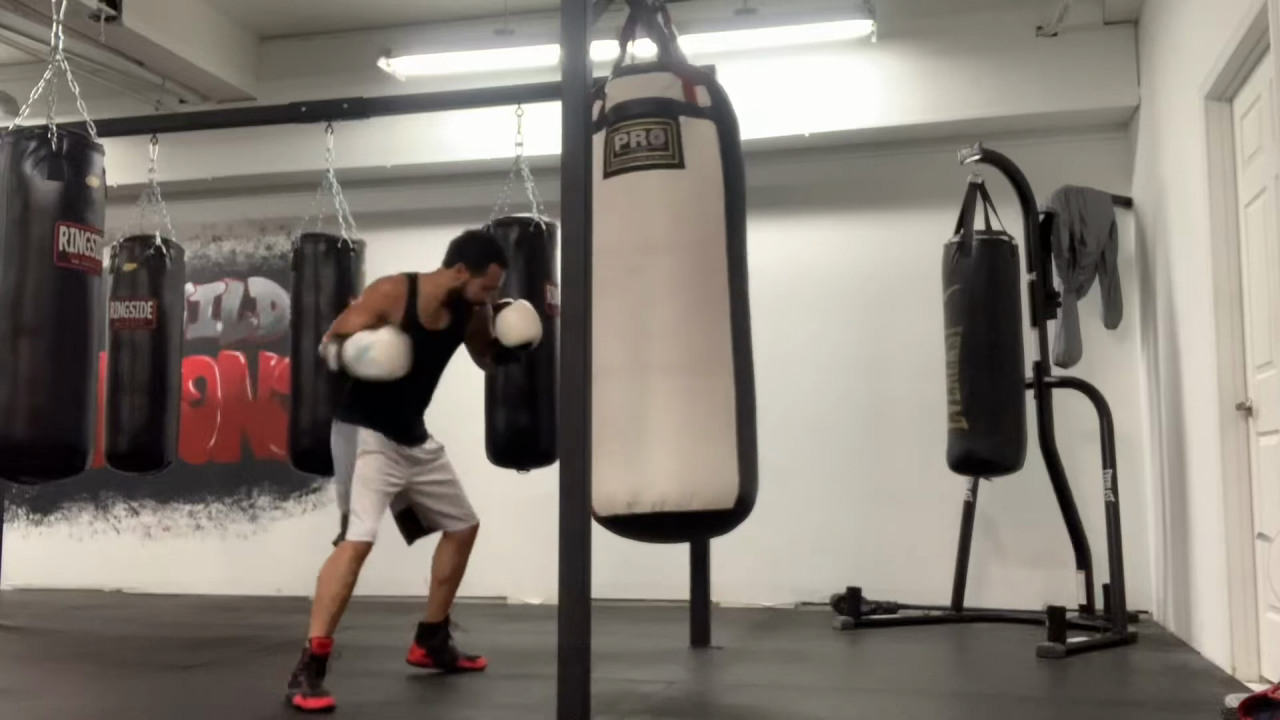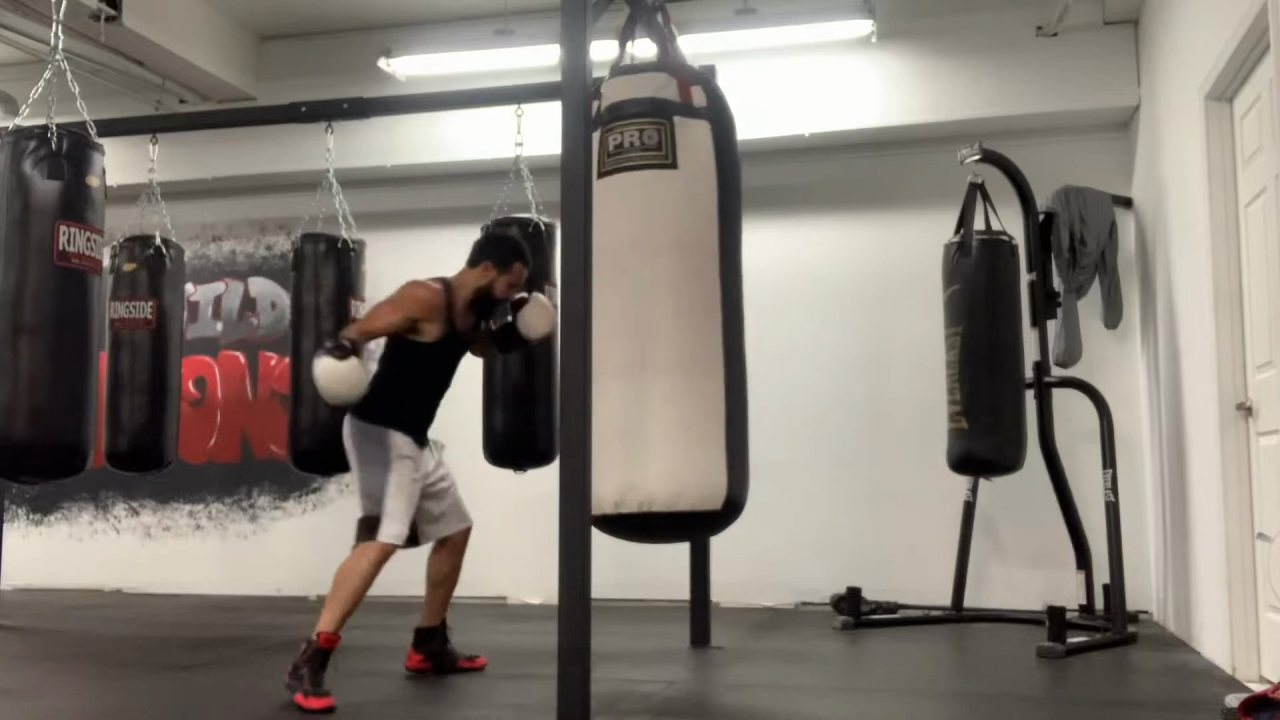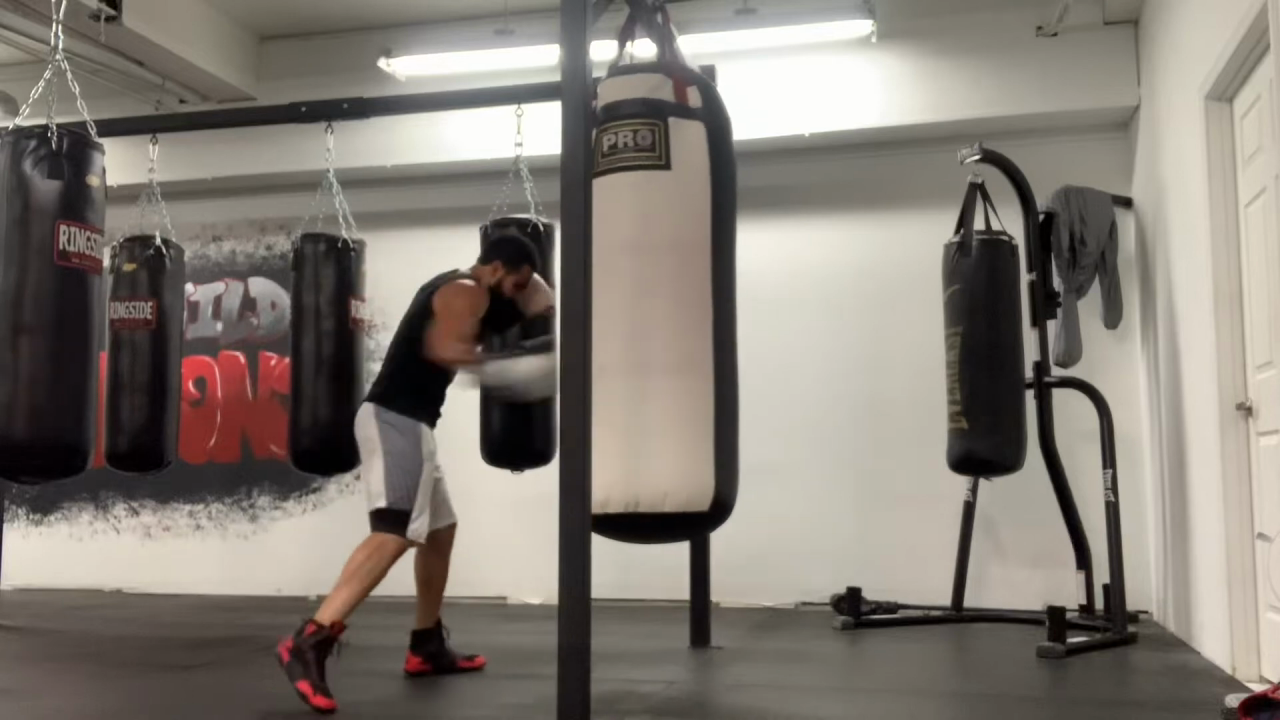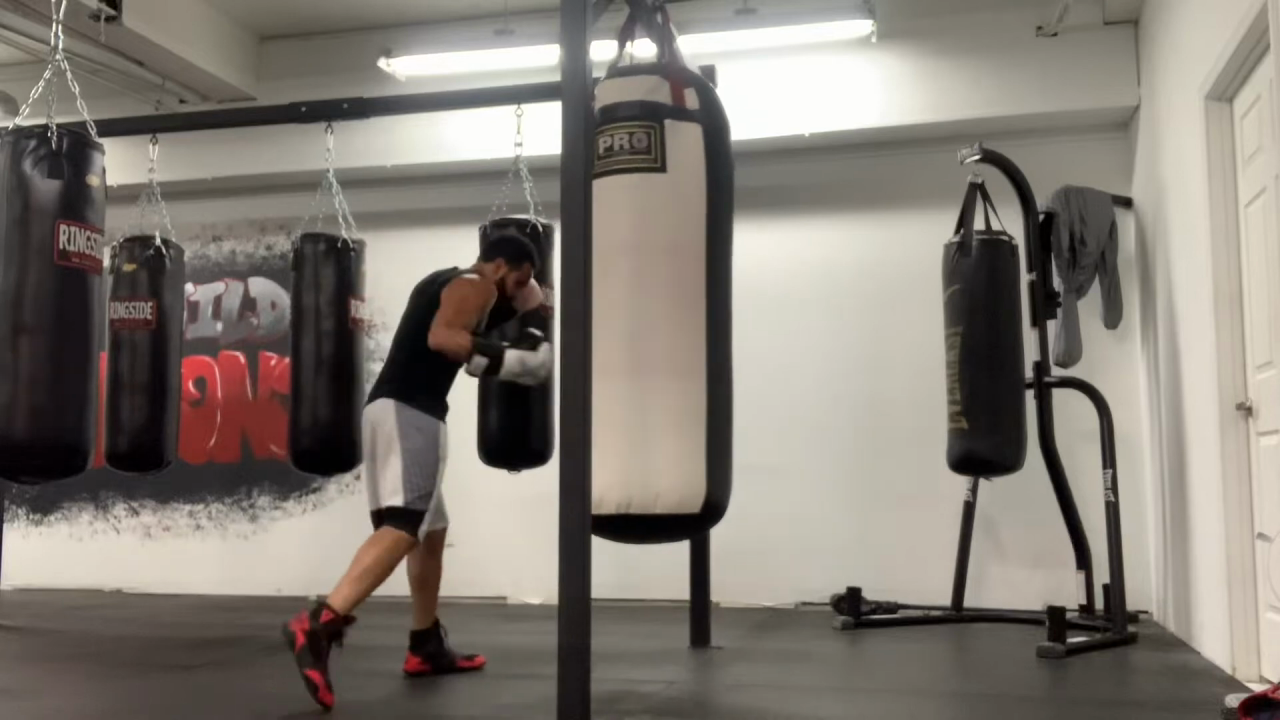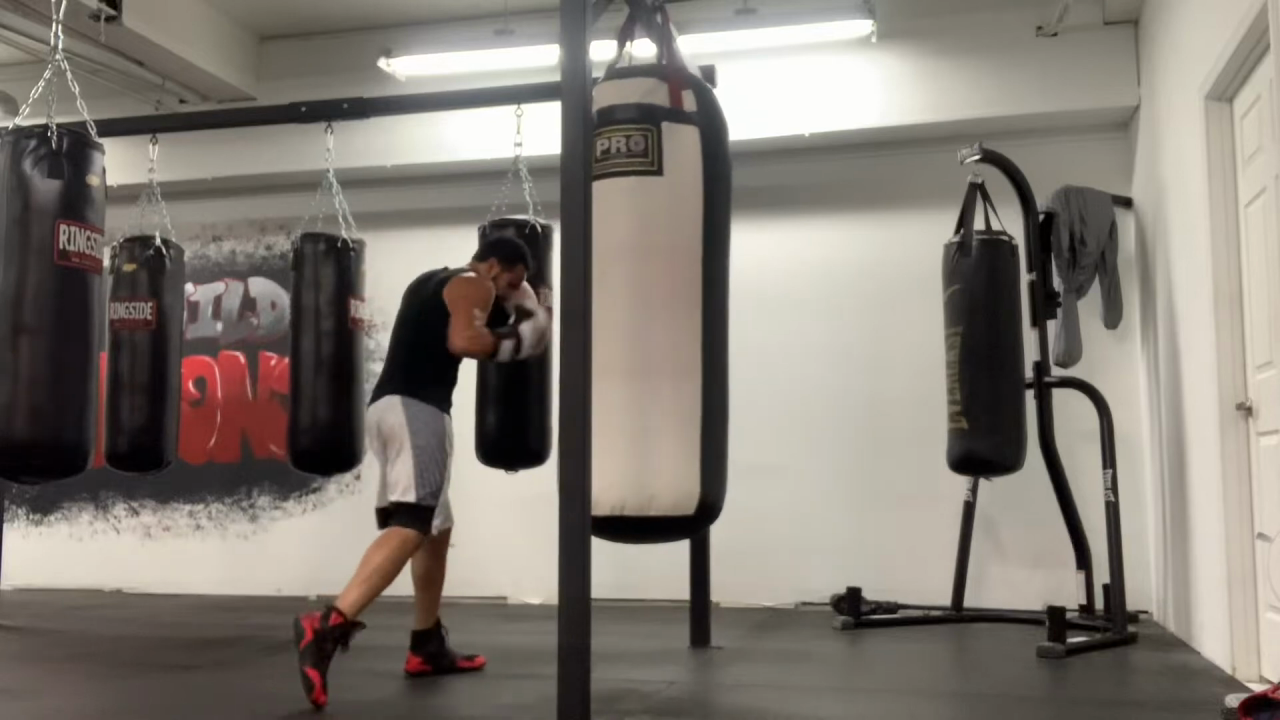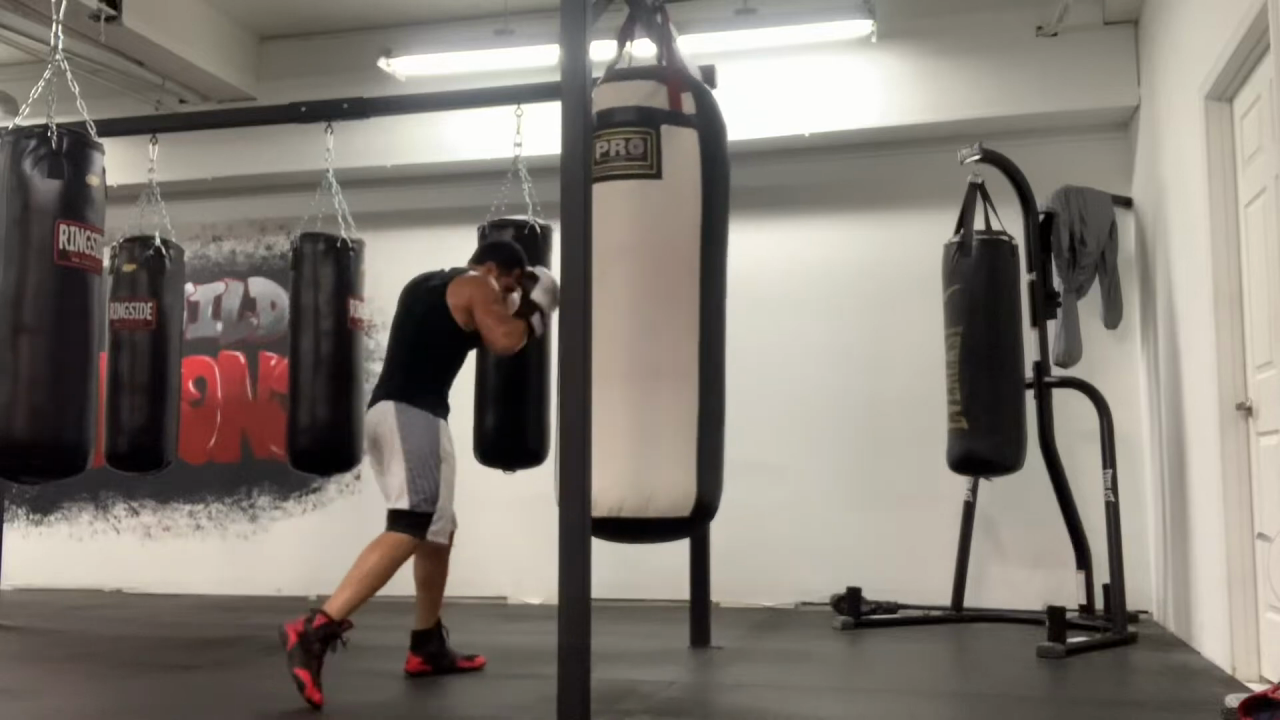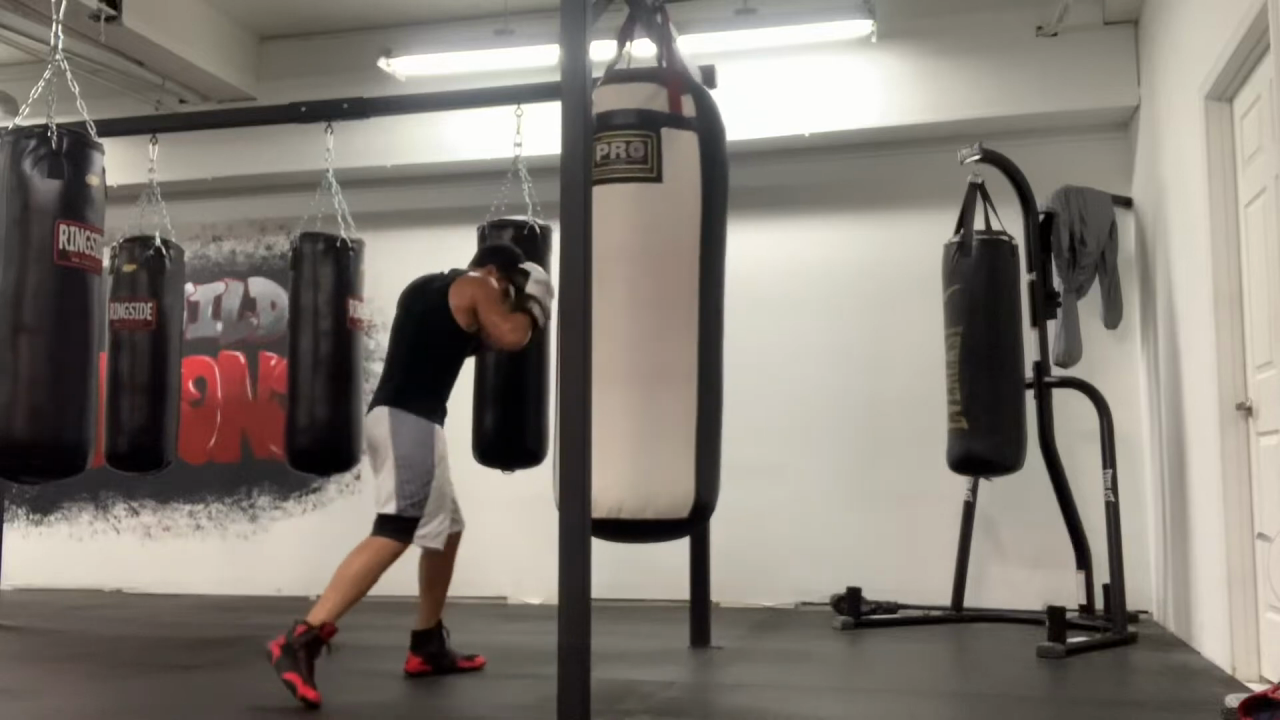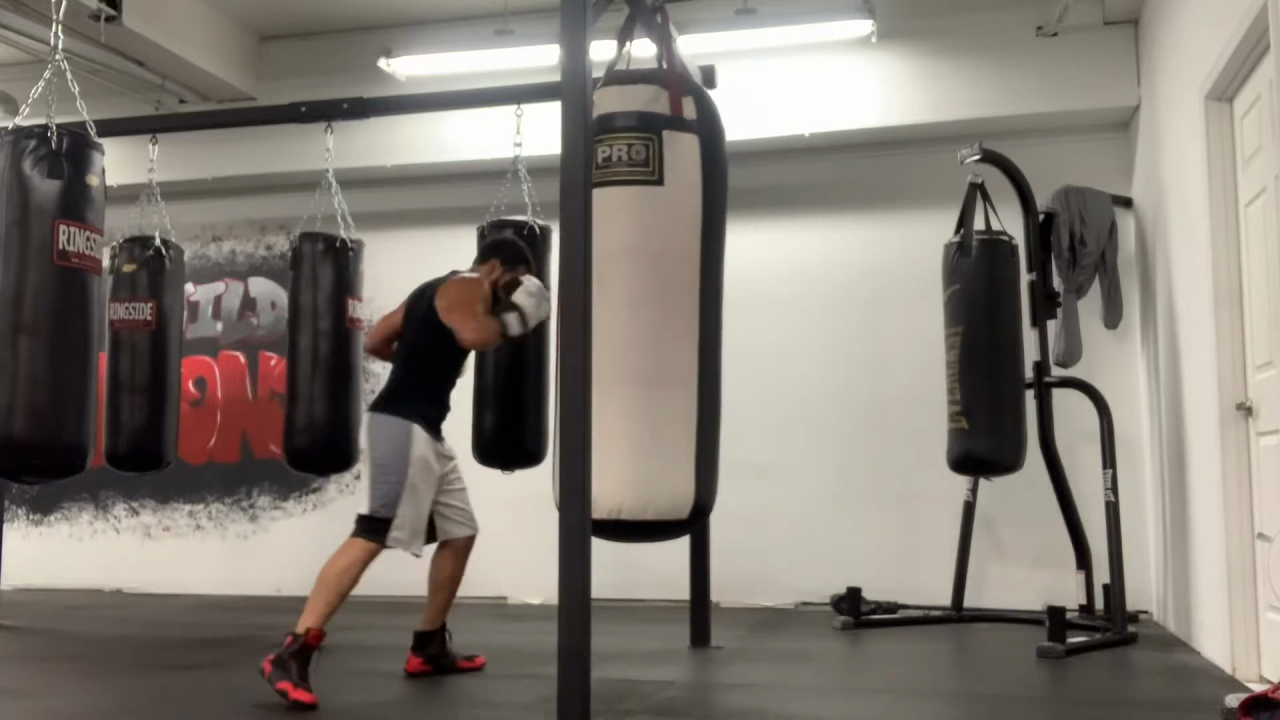
dt=0.1s
person 1, frame 1
left shoulder: (469, 308)
right shoulder: (392, 292)
left elbow: (489, 359)
right elbow: (331, 338)
left hip: (413, 438)
right hip: (365, 433)
left knee: (462, 526)
right knee: (356, 540)
left ankle: (430, 641)
right ankle: (309, 669)
person 1, frame 2
left shoulder: (476, 303)
right shoulder: (428, 296)
left elbow: (484, 343)
right elbow: (364, 328)
left wrist: (518, 326)
right wrist: (341, 349)
left hip: (413, 435)
right hip: (381, 430)
left knee: (454, 530)
right knee: (380, 539)
left ankle: (430, 645)
right ankle: (311, 662)
person 1, frame 3
left shoulder: (459, 290)
right shoulder: (465, 292)
left elbow: (463, 341)
right elbow: (446, 348)
left wrist: (518, 304)
left hip: (403, 421)
right hip: (397, 420)
left knee: (439, 531)
right knee: (394, 534)
left ankle: (426, 646)
right ankle: (309, 643)
person 1, frame 4
left shoulder: (444, 283)
right shoulder: (474, 286)
right elbow: (443, 339)
right wrist: (508, 362)
left hip: (386, 409)
right hip: (410, 413)
left knee: (430, 529)
right knee: (402, 528)
left ankle: (425, 646)
right ankle: (318, 627)
person 1, frame 5
left shoulder: (434, 282)
right shoulder: (473, 284)
right elbow: (464, 343)
right wrist: (521, 340)
left hip: (390, 407)
right hip: (418, 410)
left knee: (436, 530)
right knee: (411, 526)
left ankle: (427, 646)
right ankle: (326, 628)
person 1, frame 6
left shoulder: (424, 284)
right shoulder: (476, 286)
right elbow: (505, 341)
right wrist: (539, 306)
left hip: (388, 410)
right hip: (416, 415)
left knee: (437, 533)
right knee: (408, 532)
left ankle: (427, 646)
right ankle: (314, 632)
person 1, frame 7
left shoulder: (424, 288)
right shoulder: (477, 286)
right elbow: (511, 336)
right wrist: (535, 300)
left hip: (390, 415)
right hip: (412, 420)
left knee: (446, 531)
right knee: (393, 536)
left ankle: (427, 646)
right ankle: (300, 641)
person 1, frame 8
left shoulder: (437, 294)
right shoulder: (464, 289)
left elbow: (376, 341)
right elbow: (473, 336)
right wrist: (517, 316)
left hip: (423, 431)
right hip: (402, 426)
left knee: (460, 534)
right knee: (371, 538)
left ankle: (428, 647)
right ankle: (292, 655)
